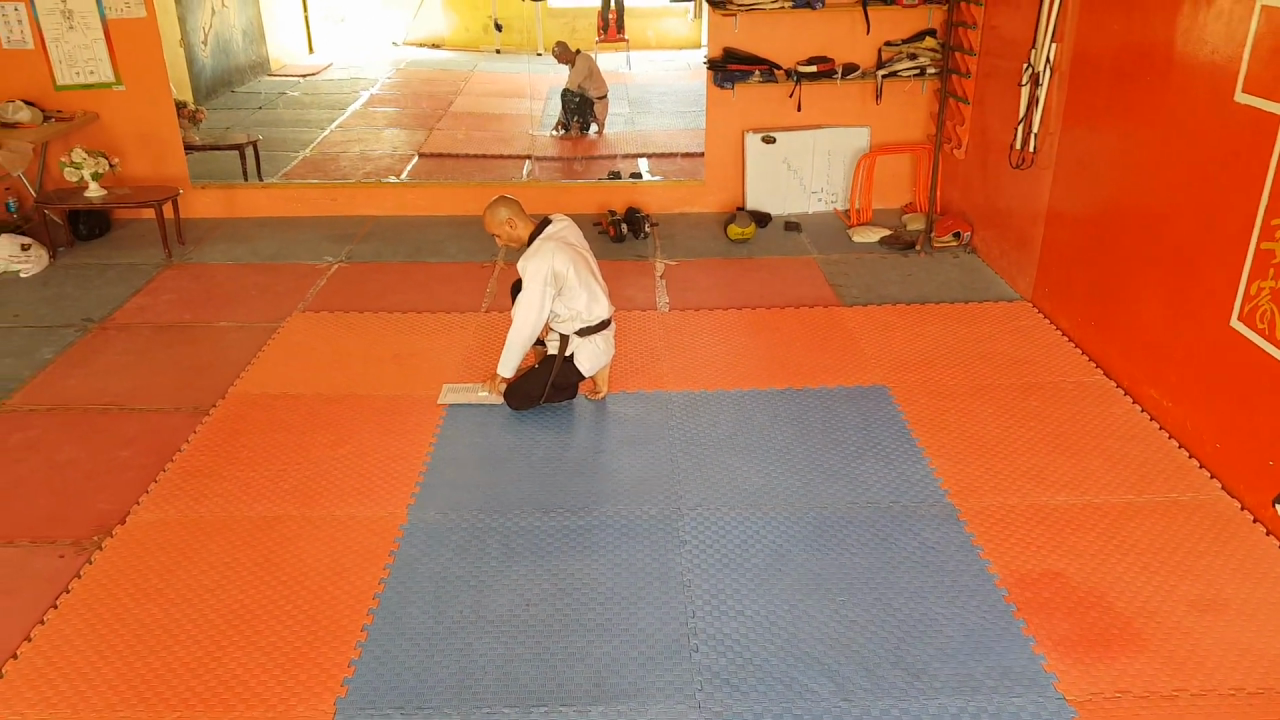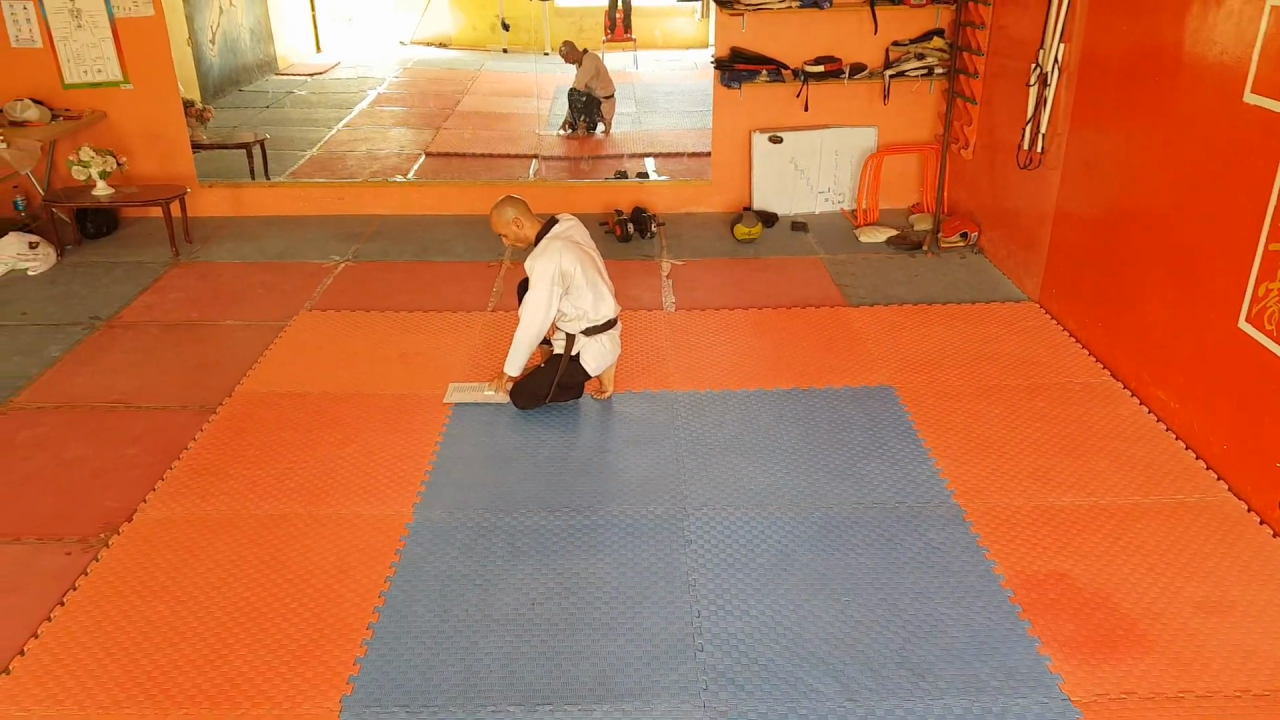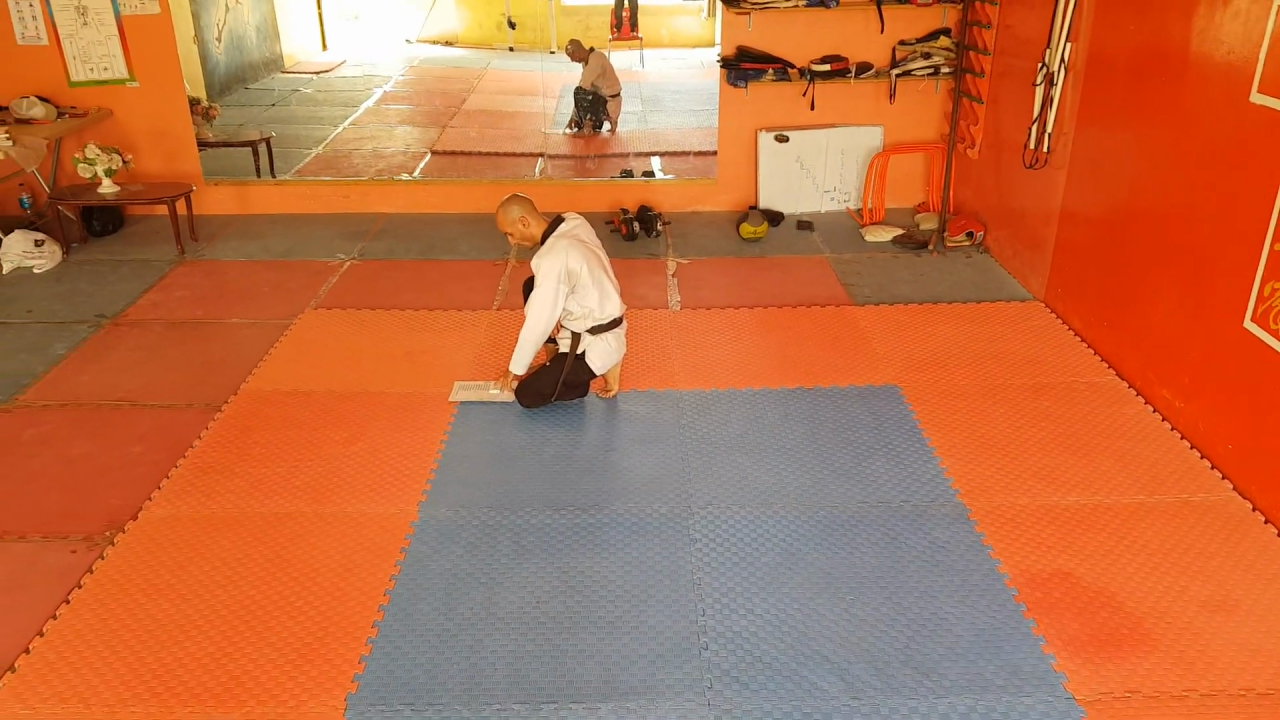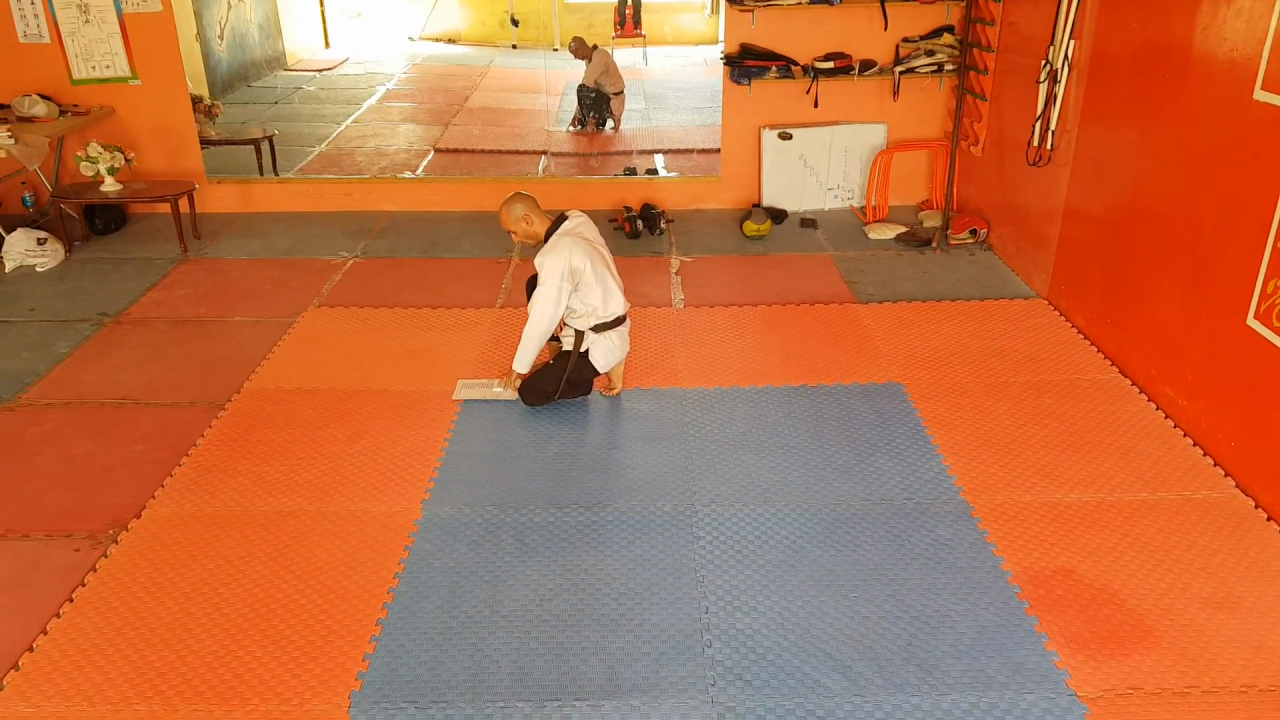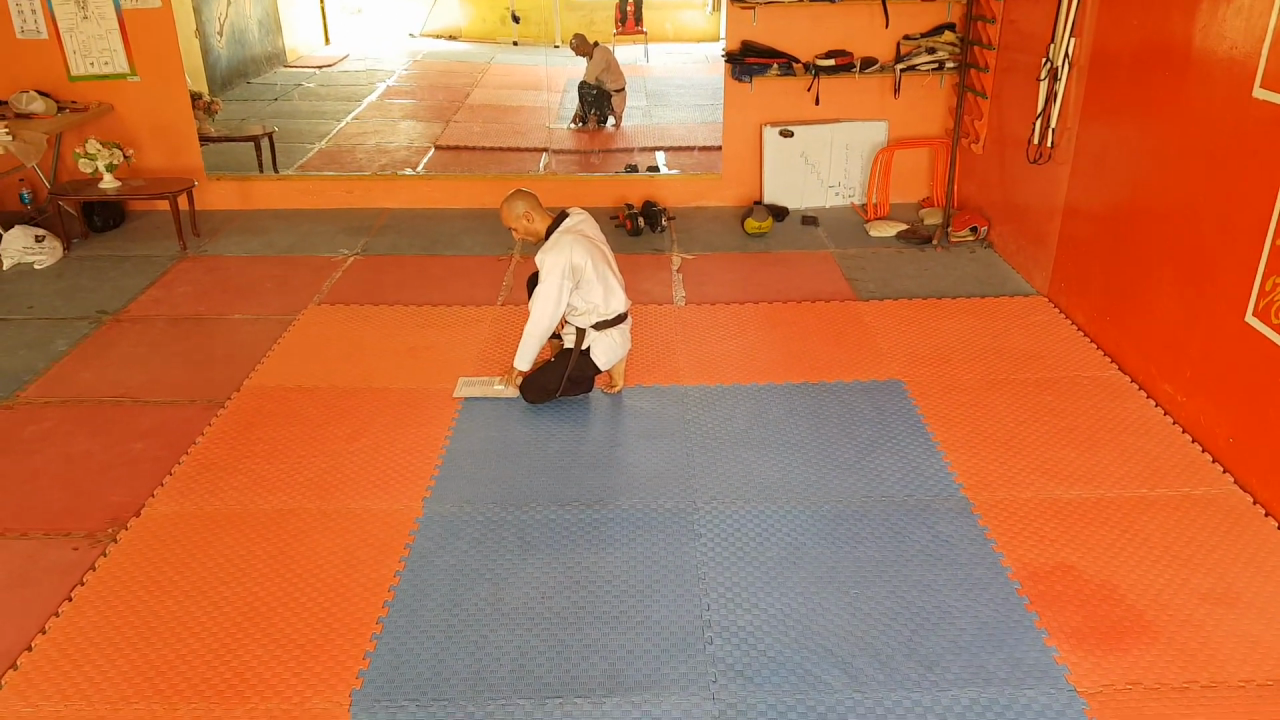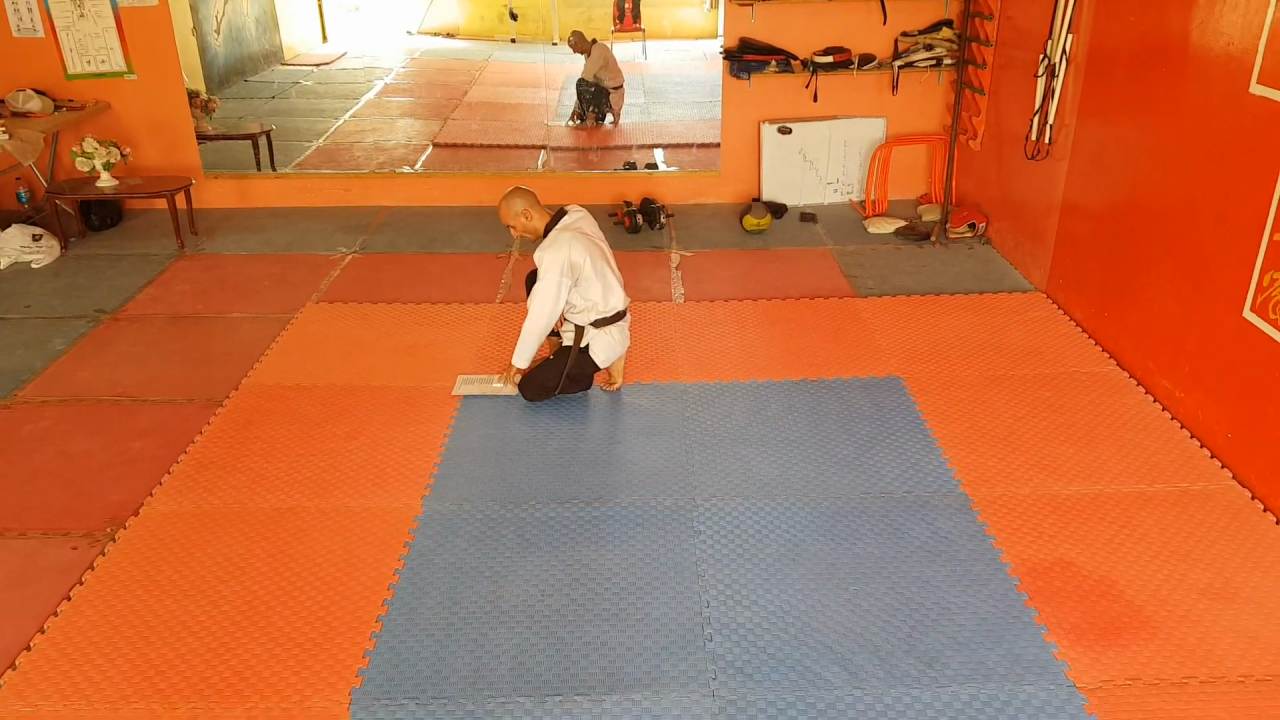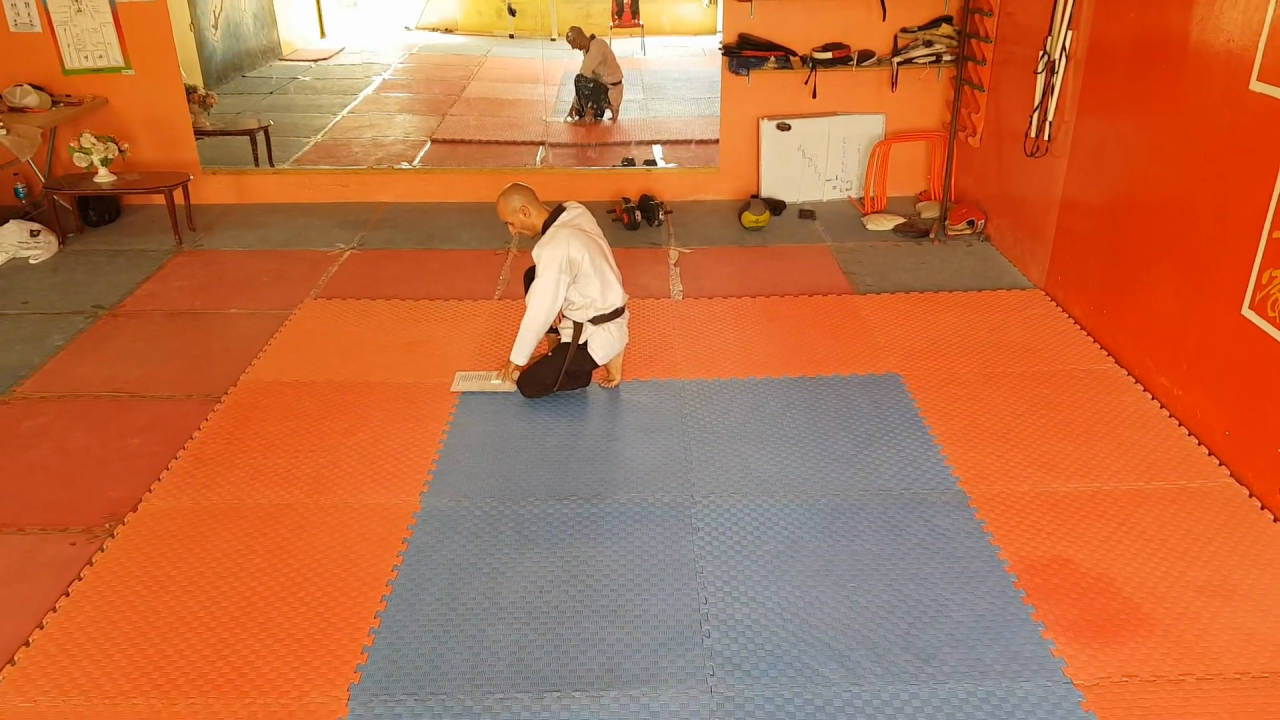
dt=0.1s
person 1, frame 1
left shoulder: (539, 260)
right shoulder: (561, 223)
left elbow: (524, 327)
left wrist: (503, 372)
right wrist: (542, 313)
left hip: (585, 347)
right hip: (590, 318)
left knee: (515, 398)
right knee: (521, 290)
left ankle: (590, 368)
right ankle: (544, 363)
person 1, frame 2
left shoulder: (546, 259)
right shoulder: (568, 223)
left elbow: (531, 326)
left wrist: (509, 371)
right wrist: (548, 312)
left hip: (591, 346)
right hip: (597, 318)
left knee: (521, 397)
right knee: (528, 290)
left ankle: (596, 367)
right ankle: (550, 363)
person 1, frame 3
left shoulder: (553, 258)
right shoulder: (574, 222)
left elbow: (537, 324)
left wrist: (514, 369)
right wrist: (553, 312)
left hip: (597, 344)
right hip: (602, 317)
left knee: (526, 395)
right knee: (532, 289)
left ankle: (602, 366)
right ankle: (555, 361)
person 1, frame 4
left shoulder: (557, 256)
right shoulder: (577, 220)
left elbow: (540, 322)
left wrist: (518, 368)
right wrist: (556, 309)
left hip: (601, 342)
right hip: (606, 316)
left knee: (530, 393)
right knee: (536, 287)
left ankle: (605, 364)
right ankle: (559, 359)
person 1, frame 5
left shoulder: (557, 254)
right shoulder: (578, 217)
left elbow: (541, 320)
left wrist: (519, 366)
right wrist: (557, 307)
left hip: (601, 340)
right hip: (607, 312)
left knee: (531, 391)
right knee: (536, 283)
left ankle: (608, 361)
right ankle: (560, 357)
person 1, frame 6
left shoulder: (556, 251)
right shoulder: (577, 214)
left elbow: (540, 317)
left wrist: (517, 363)
right wrist: (555, 304)
left hip: (600, 338)
right hip: (605, 310)
left knee: (530, 389)
right knee: (535, 281)
left ankle: (606, 358)
right ankle: (559, 354)
person 1, frame 7
left shoulder: (554, 248)
right shoulder: (574, 211)
left elbow: (538, 314)
left wrist: (516, 360)
right wrist: (554, 302)
left hip: (598, 335)
right hip: (604, 306)
left knee: (528, 386)
right knee: (533, 277)
left ankle: (604, 357)
right ankle: (557, 351)
